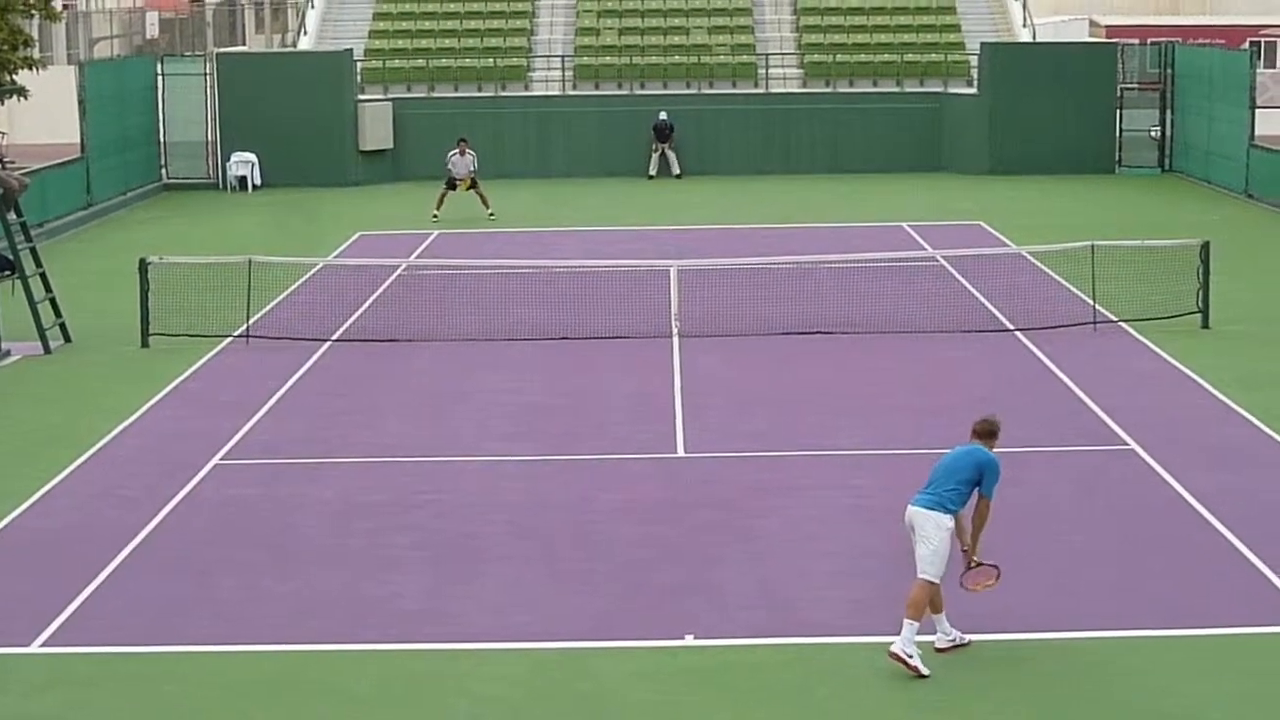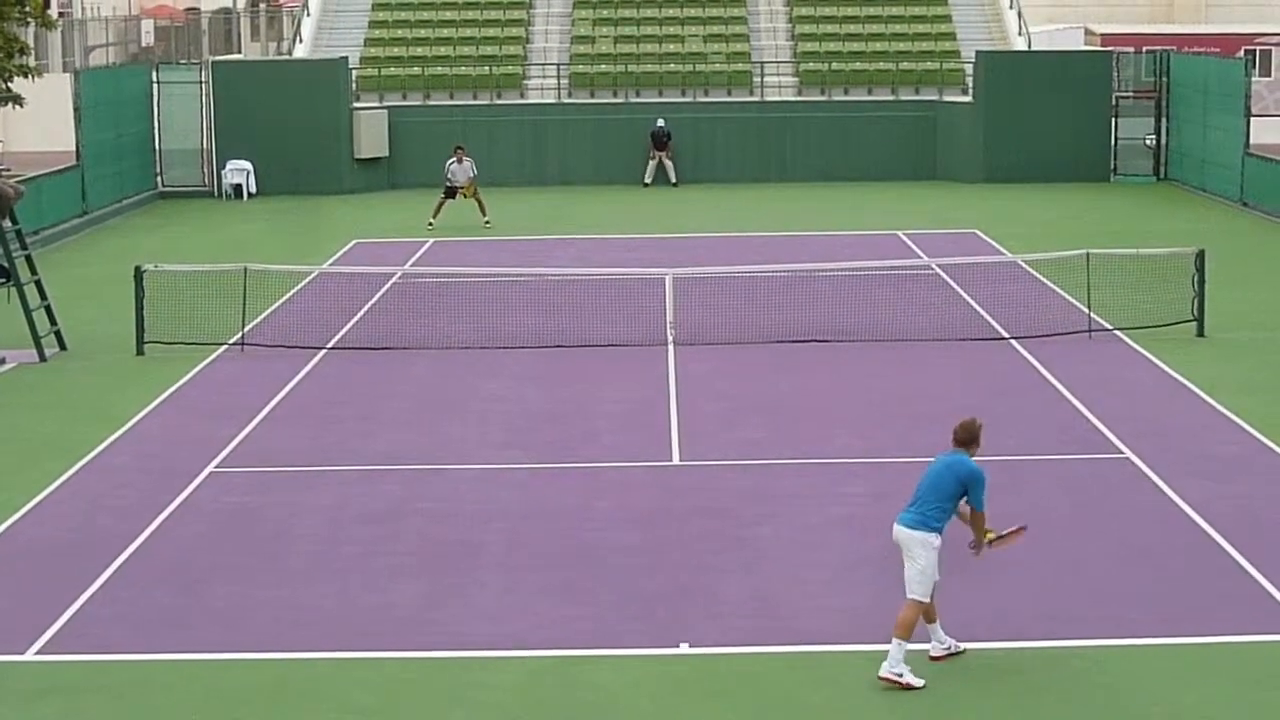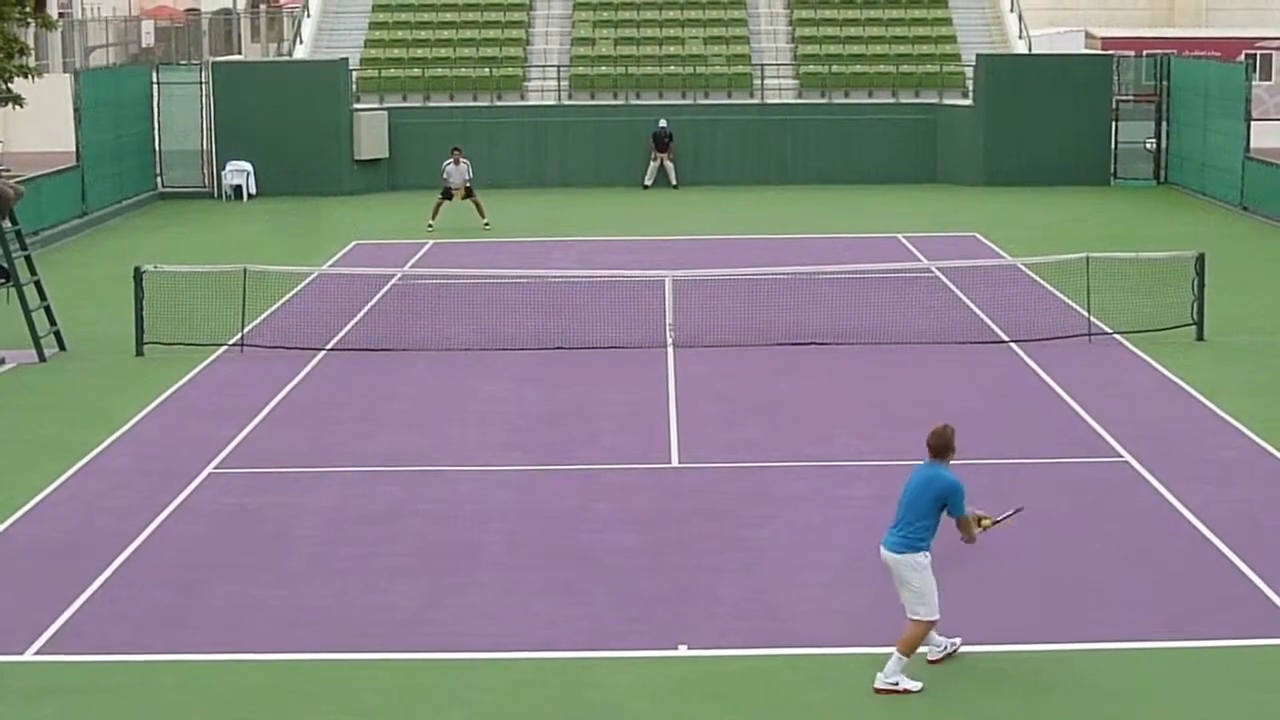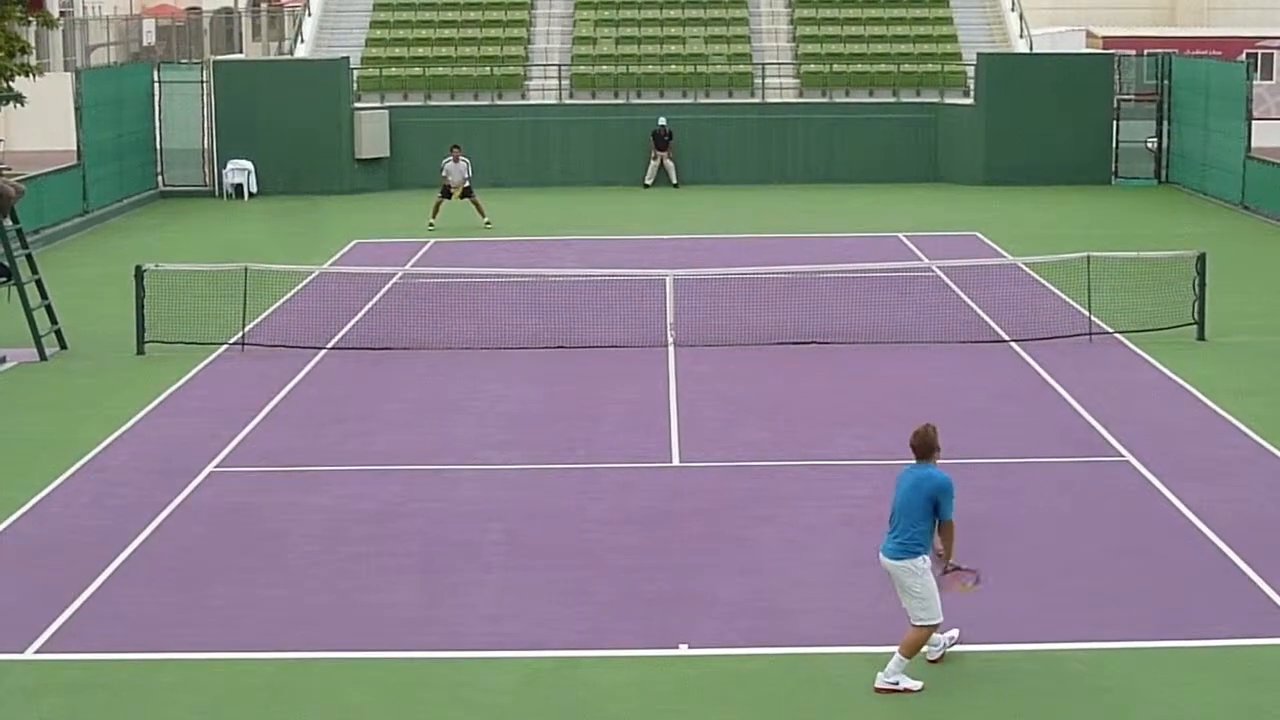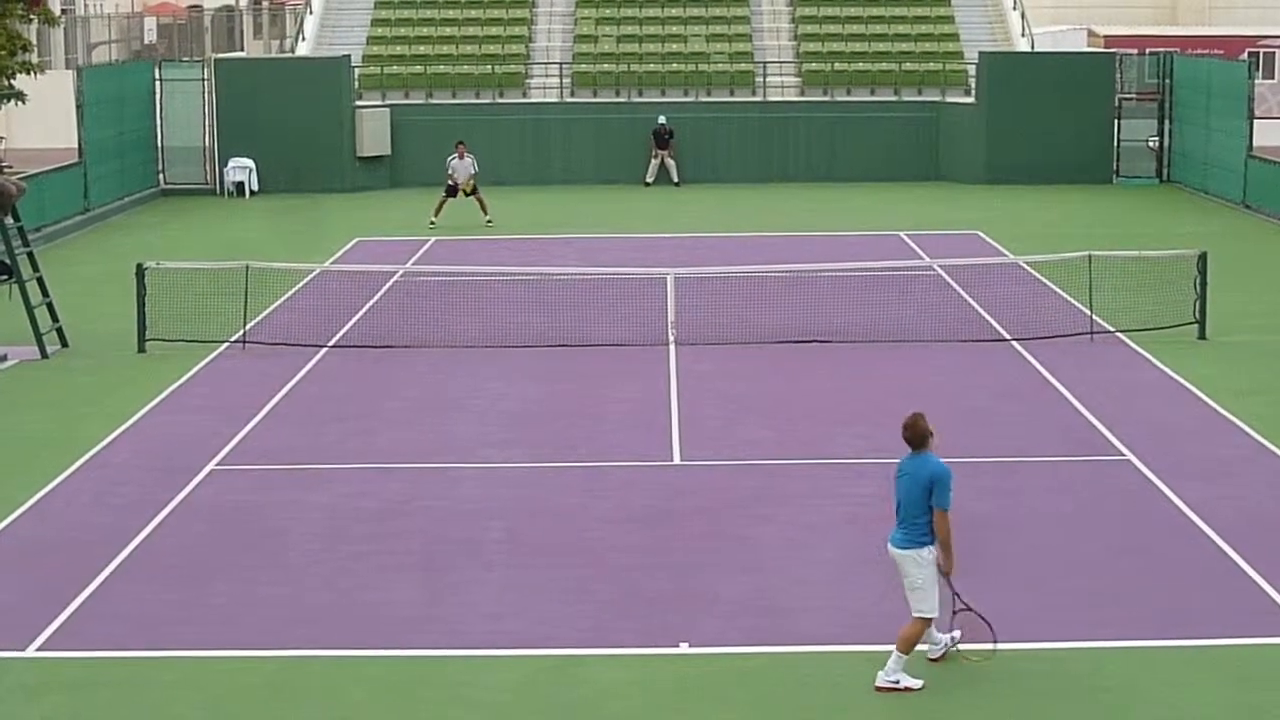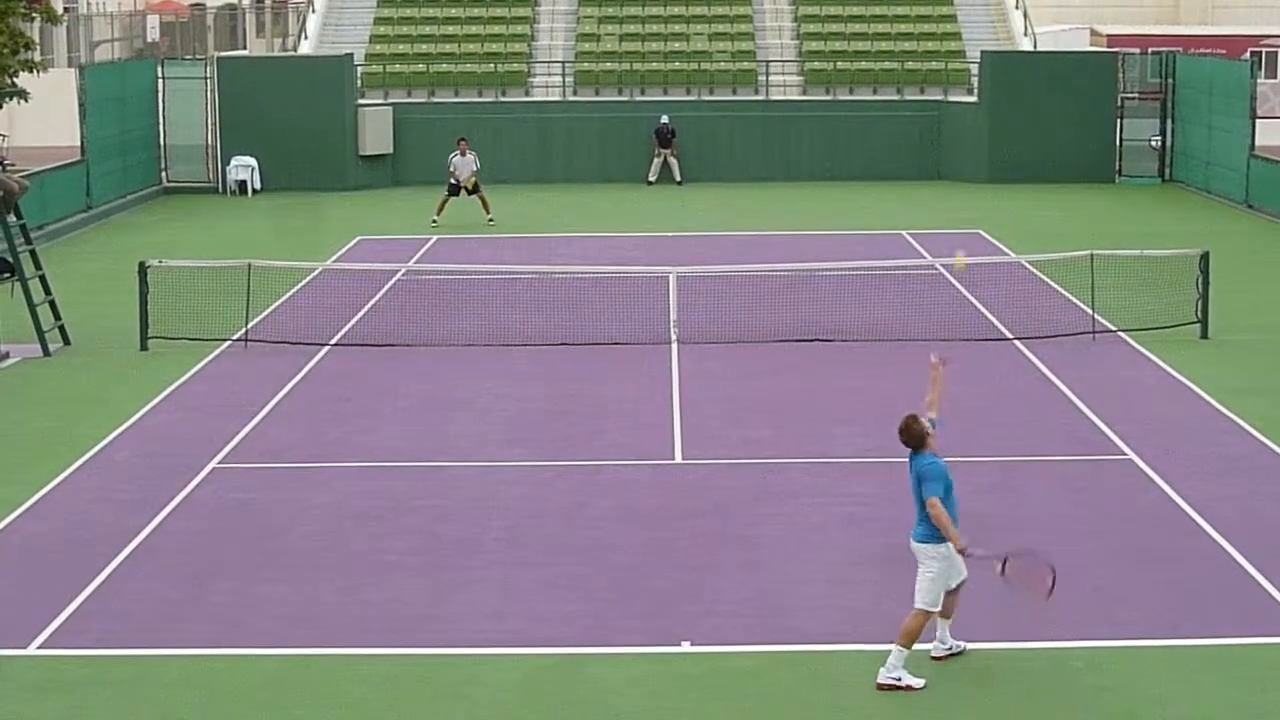
dt=0.3s
person 1, frame 1
left shoulder: (956, 453)
right shoulder: (989, 461)
right elbow: (982, 507)
left wrist: (964, 543)
right wrist: (973, 545)
left hip: (916, 509)
right hip: (934, 517)
left knee: (933, 577)
right knee: (926, 580)
left ankle: (945, 635)
right ankle: (905, 645)
person 1, frame 2
left shoulder: (941, 461)
right shoulder: (973, 471)
right elbow: (977, 514)
left wrist: (975, 527)
right wrist: (979, 540)
left hip: (903, 525)
right hip: (921, 534)
left knee: (926, 589)
right knee: (916, 599)
left ankle: (940, 643)
right ankle: (893, 665)
person 1, frame 3
left shoulder: (920, 471)
right shoulder: (951, 482)
right elbow: (961, 522)
left wrist: (970, 514)
right wrist: (970, 535)
left hip: (891, 546)
right hip: (910, 554)
left knee: (923, 609)
right knee: (924, 619)
left ankle: (937, 646)
right ankle: (890, 677)
person 1, frame 4
left shoulder: (905, 475)
right shoulder: (942, 481)
right elbow: (946, 525)
left wrist: (936, 548)
right wrist: (948, 552)
left hip: (891, 553)
right hip: (909, 559)
left knee: (921, 612)
right knee: (928, 622)
left ankle: (935, 645)
right ankle: (889, 677)
person 1, frame 5
left shoulder: (905, 465)
right shoulder: (939, 470)
right elbow: (941, 520)
right wrist: (948, 558)
left hip: (900, 543)
right hip: (916, 550)
left knee: (926, 602)
right knee: (921, 615)
left ankle: (937, 643)
right ankle: (889, 675)
person 1, frame 6
left shoulder: (918, 454)
right shoulder: (931, 467)
left elbow: (931, 408)
right elbow: (933, 506)
left wrist: (936, 373)
right wrist: (955, 538)
left hip: (934, 541)
right hip: (935, 545)
left knee: (954, 584)
right knee: (924, 609)
left ankle: (943, 643)
right ankle: (891, 671)
